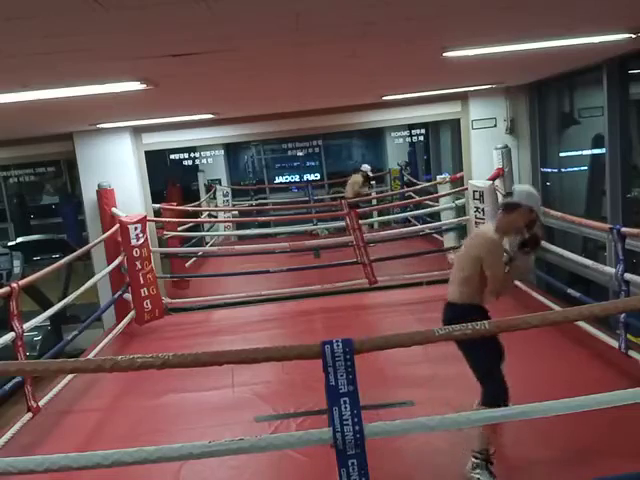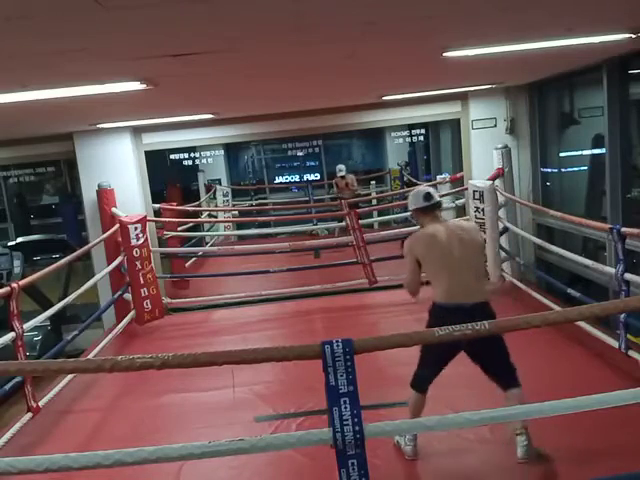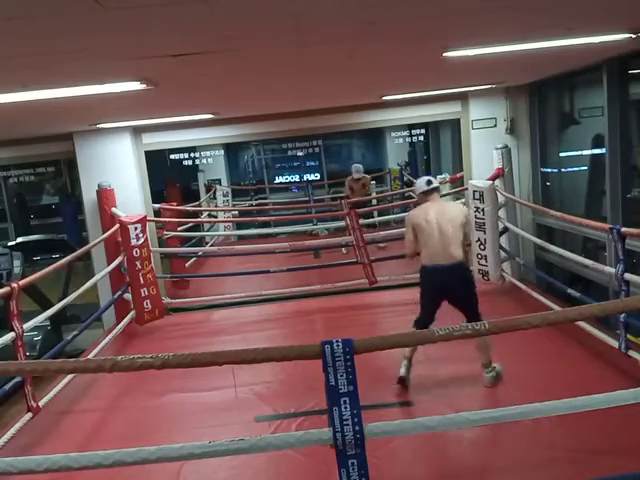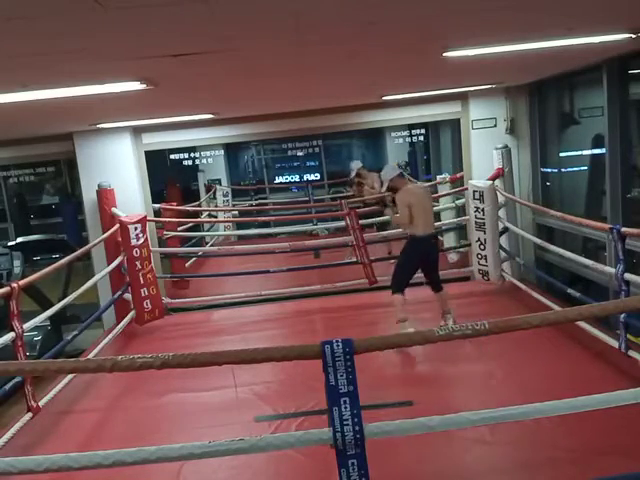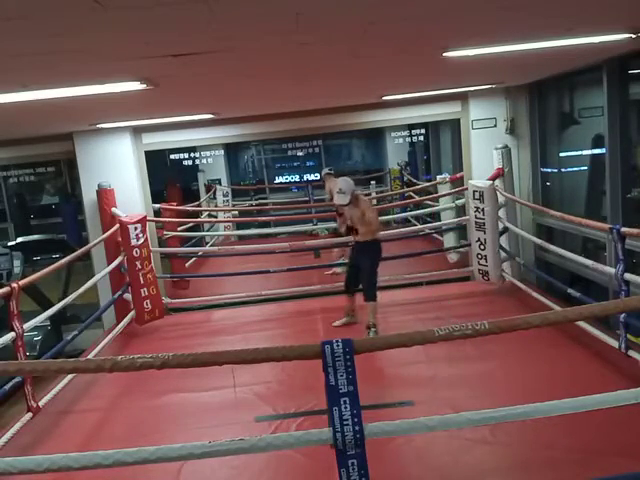
dt=1s
person 1, frame 1
left shoulder: (490, 232)
right shoulder: (492, 241)
right elbow: (496, 290)
left wrist: (515, 258)
right wrist: (522, 258)
left hip: (469, 309)
right hip: (461, 315)
left knee: (495, 355)
right knee: (497, 389)
left ankle: (486, 403)
person 1, frame 2
left shoulder: (415, 243)
right shoulder: (472, 230)
left elbow: (412, 290)
right elbow: (482, 275)
left hip: (444, 317)
right hip: (480, 314)
left knee: (423, 378)
right knee: (507, 377)
left ankle: (410, 440)
right ankle: (522, 438)
person 1, frame 3
left shoulder: (413, 216)
right shoulder: (460, 210)
left elbow: (411, 251)
right elbow: (466, 245)
left hip: (430, 275)
right hip: (457, 271)
left knee: (423, 322)
right knee: (475, 320)
left ankle: (406, 367)
right ankle: (488, 371)
person 1, frame 4
left shoulder: (401, 195)
right shoulder: (424, 189)
left elbow: (405, 223)
left wrist: (389, 212)
left hip: (416, 242)
right hip: (432, 240)
left knee: (397, 285)
right knee: (434, 281)
left ankle: (402, 323)
right ankle: (448, 318)
person 1, frame 5
left shoulder: (364, 203)
right shoulder: (344, 203)
left elbow: (376, 228)
right elbow: (343, 226)
left wrist: (356, 229)
right wrist: (345, 226)
left hip: (371, 247)
right hip: (357, 246)
left knee: (368, 287)
right knee: (349, 285)
left ankle: (372, 328)
right ankle: (350, 315)
